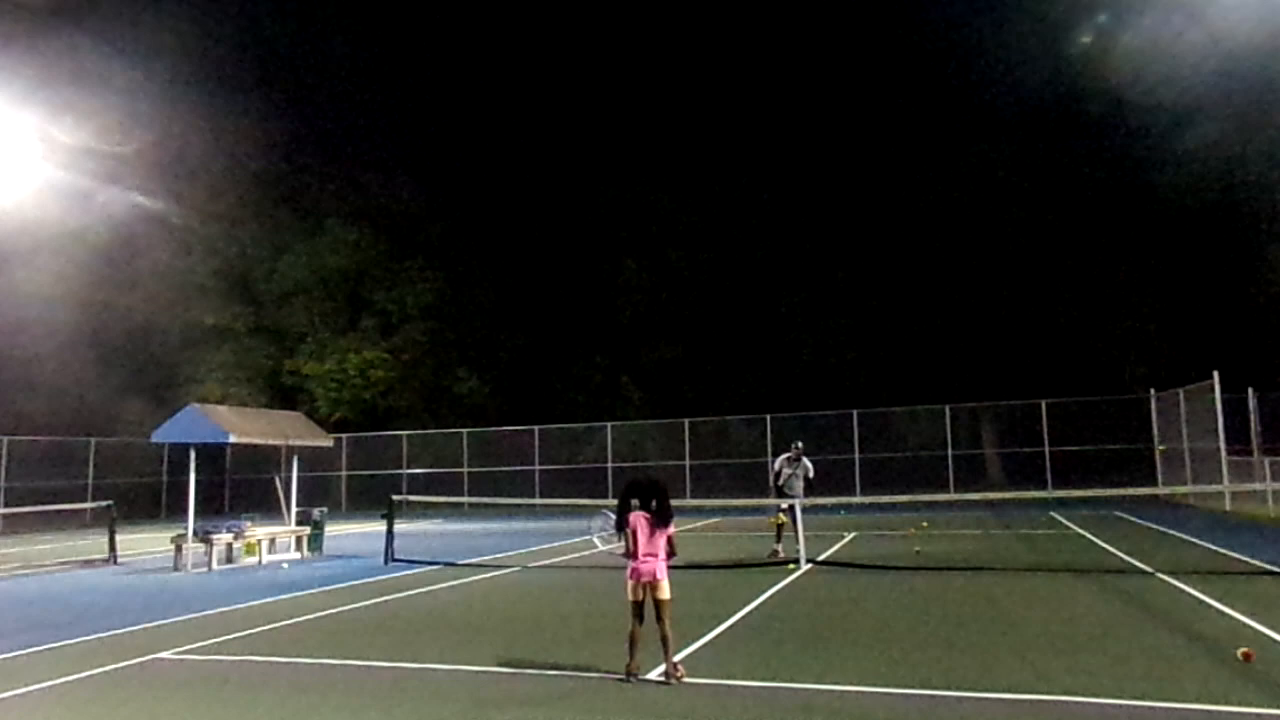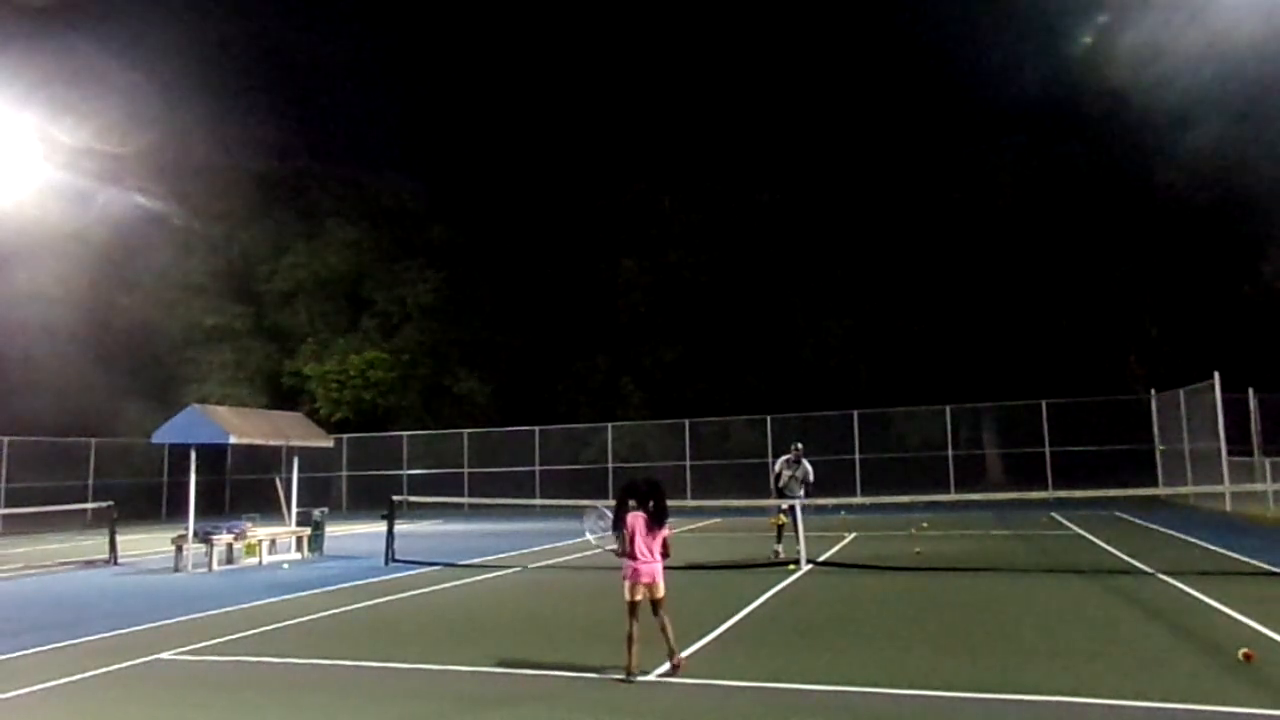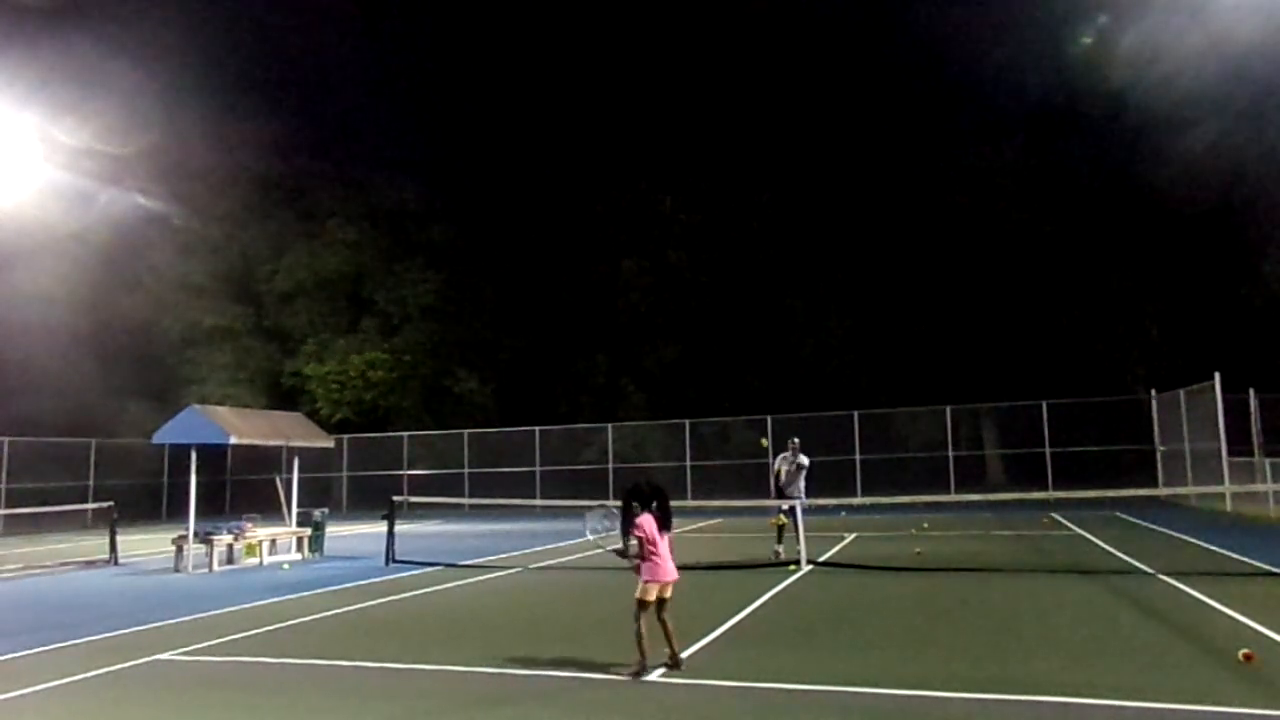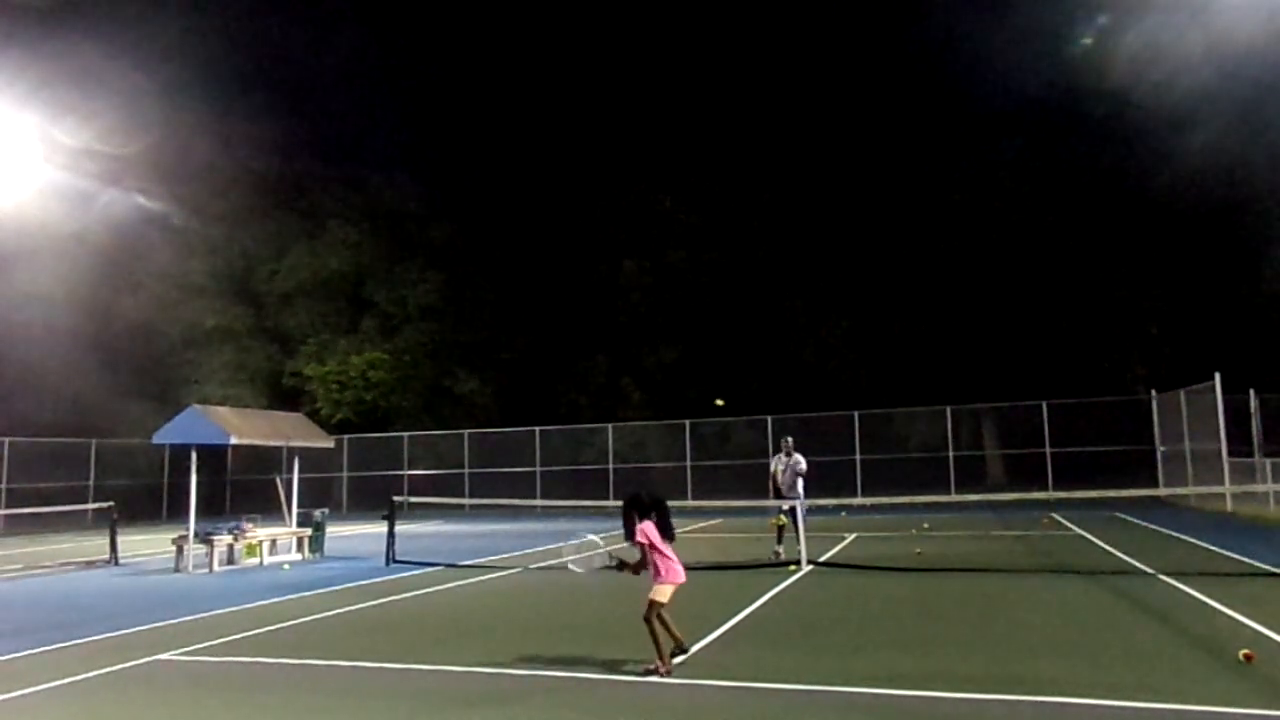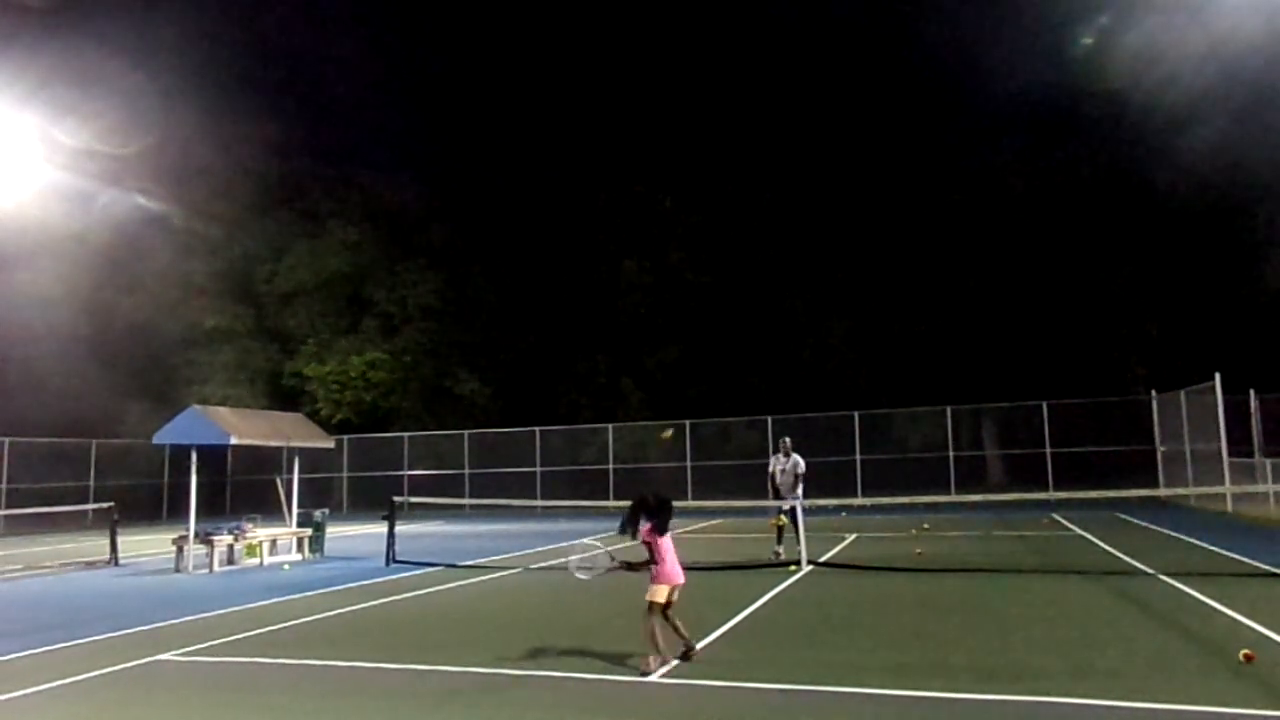
dt=0.3s
person 1, frame 1
left shoulder: (631, 518)
right shoulder: (664, 519)
left elbow: (629, 552)
right elbow: (673, 552)
left wrist: (626, 554)
left hip: (637, 572)
right hip: (658, 572)
left knee: (637, 621)
right knee: (663, 622)
left ankle: (632, 666)
right ankle: (670, 668)
person 1, frame 2
left shoulder: (628, 519)
right shoulder: (660, 520)
left elbow: (625, 551)
right elbow: (666, 553)
left wrist: (618, 552)
left hip: (635, 573)
right hip: (655, 572)
left knee: (633, 620)
right knee: (660, 614)
left ankle: (632, 666)
right ankle: (674, 655)
person 1, frame 3
left shoulder: (639, 521)
right shoulder: (660, 519)
left elbow: (644, 554)
left wrist: (628, 555)
left hip: (655, 574)
right hip: (669, 571)
left knee: (640, 616)
right knee: (661, 615)
left ankle: (644, 660)
right ankle: (675, 657)
person 1, frame 4
left shoulder: (641, 529)
right shoulder: (656, 525)
left elbow: (645, 562)
left wrist: (628, 566)
right wrist: (635, 566)
left hip: (667, 576)
right hip: (674, 572)
left knee: (649, 617)
right knee: (657, 610)
left ankle: (664, 664)
right ankle: (680, 644)
person 1, frame 5
left shoulder: (647, 529)
right shoulder: (663, 527)
left elbow: (654, 559)
left wrist: (632, 565)
right wrist: (636, 565)
left hip: (663, 576)
right hip: (677, 575)
left knee: (651, 617)
right knee: (667, 612)
left ankle: (661, 655)
right ankle: (689, 645)
